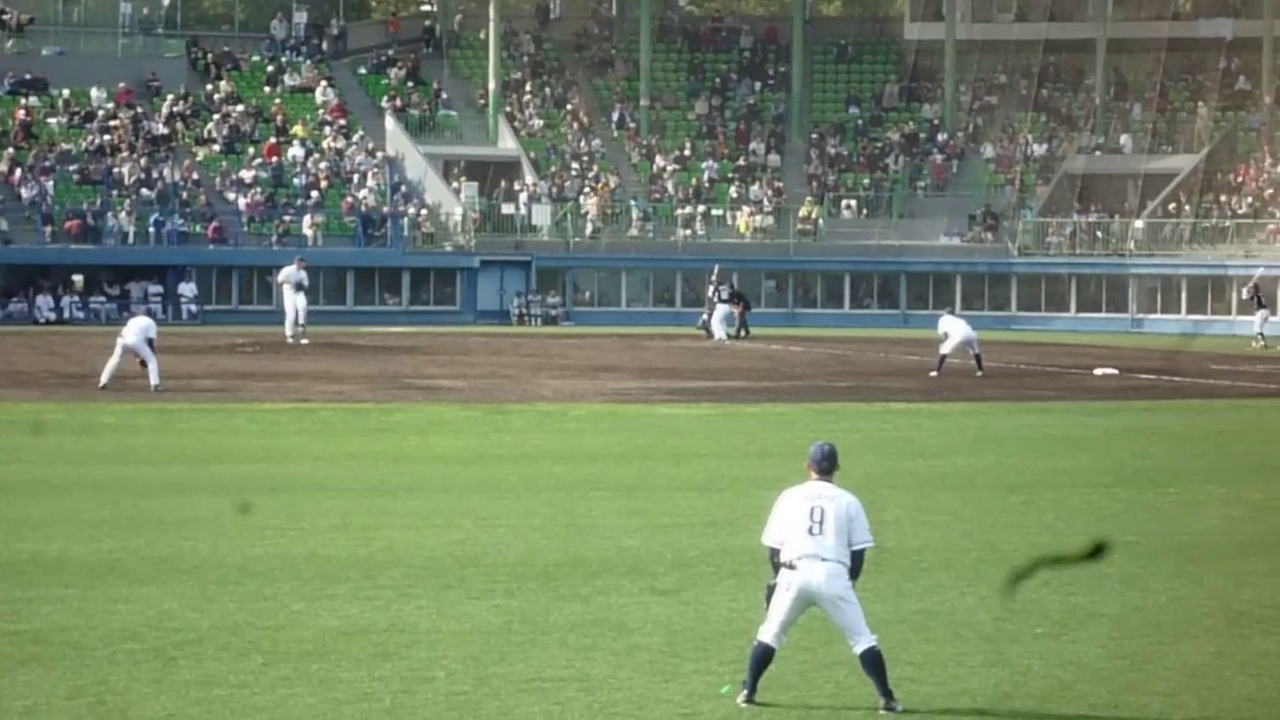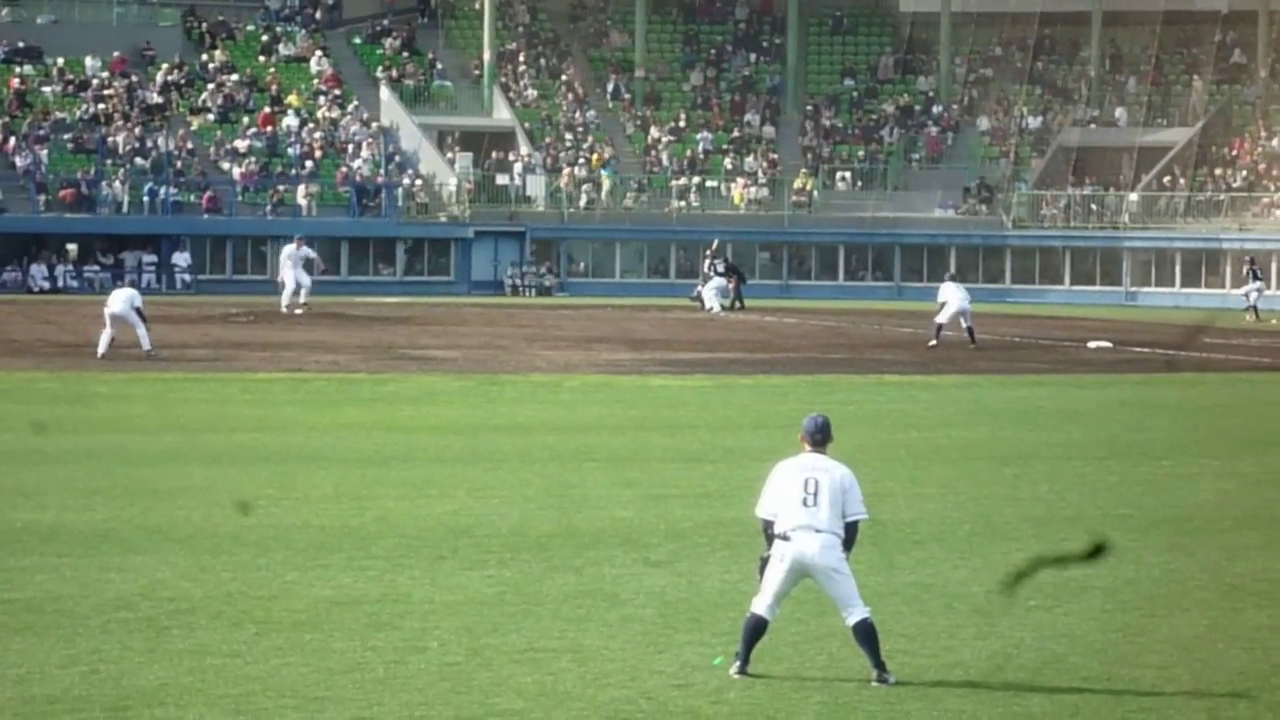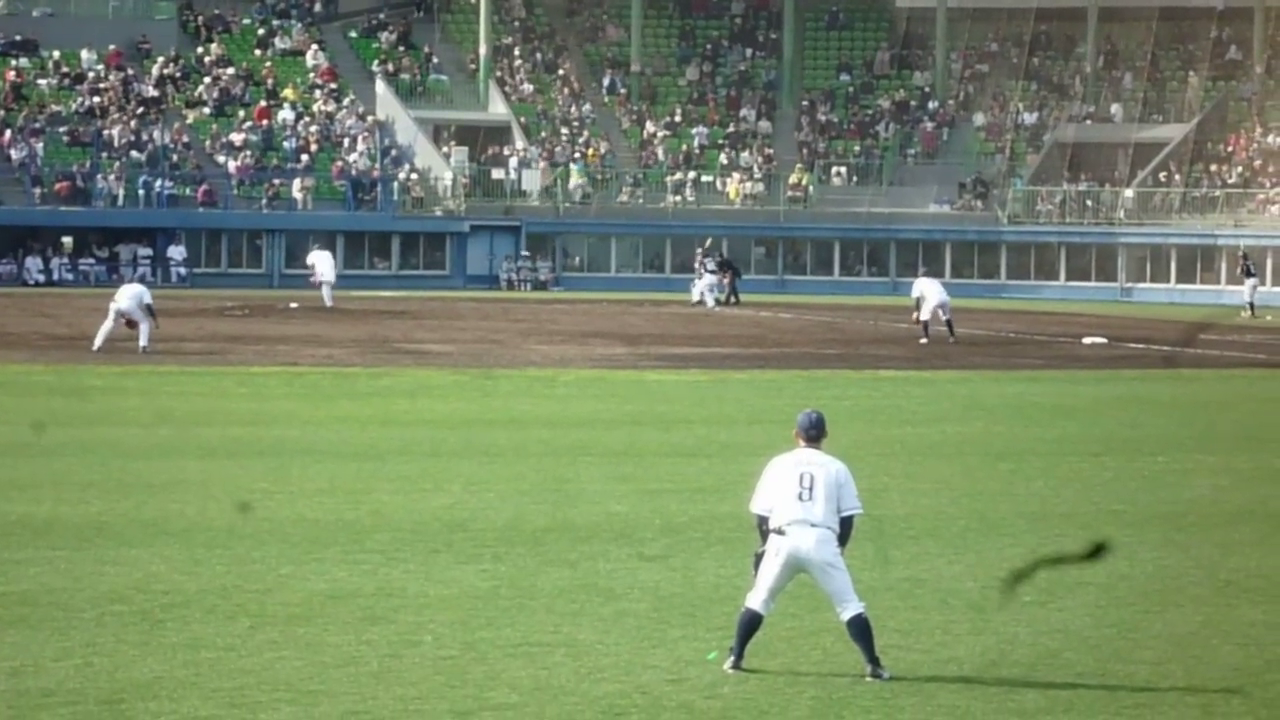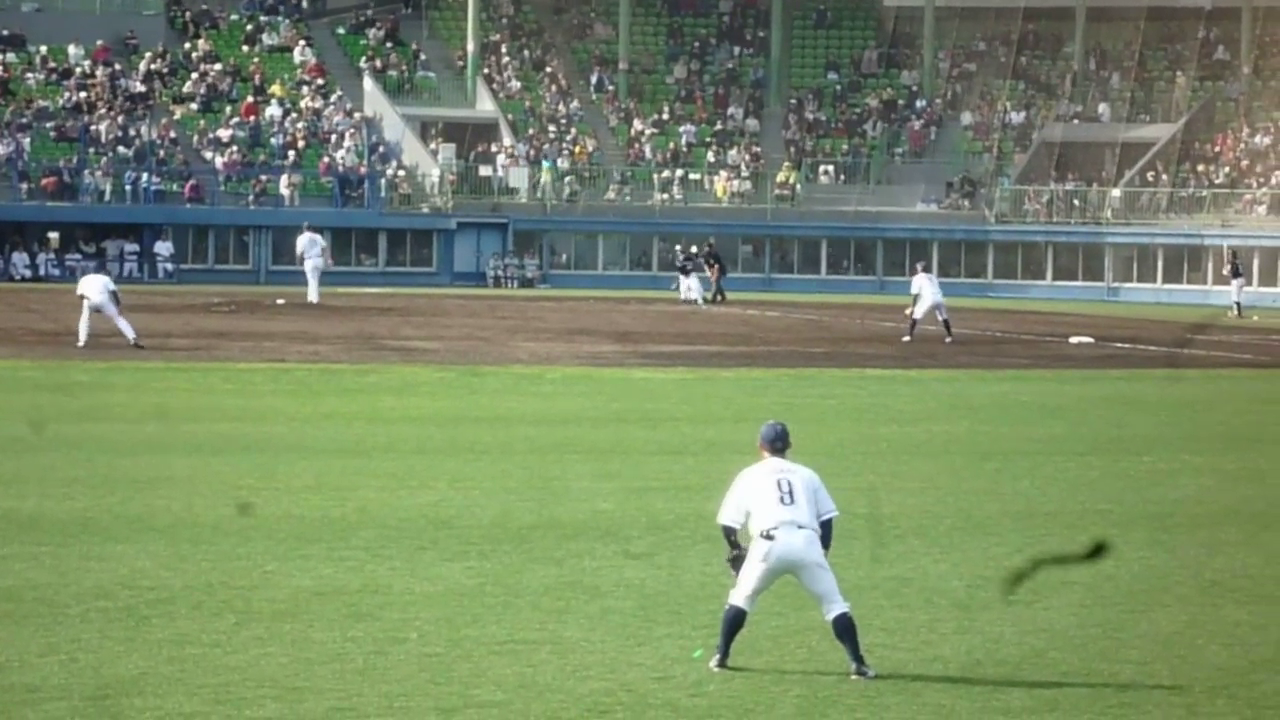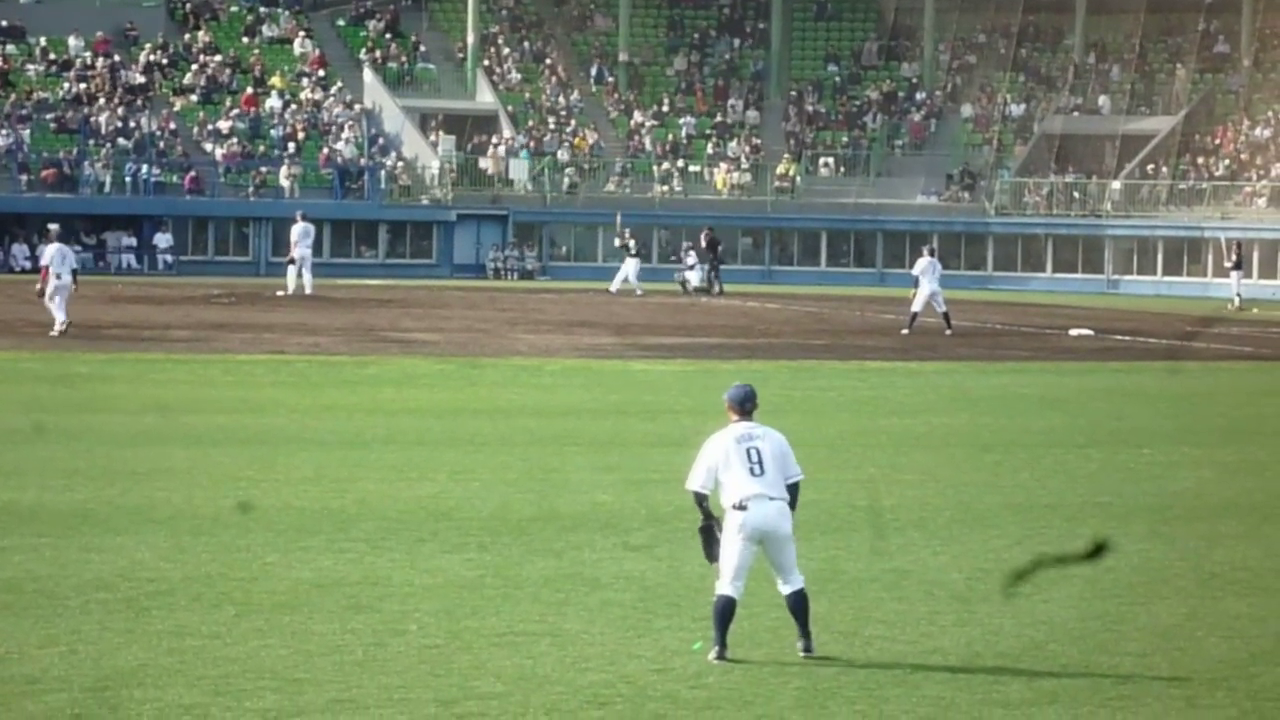
dt=0.7s
person 1, frame 1
left shoulder: (789, 496)
right shoulder: (848, 501)
left elbow: (773, 546)
right elbow: (858, 551)
left wrist: (779, 577)
right wrist: (850, 582)
left hip: (795, 574)
right hip: (833, 576)
left knee: (770, 634)
right knee: (862, 639)
left ankle: (748, 692)
right ankle: (886, 698)
person 1, frame 2
left shoulder: (784, 468)
right shoulder: (842, 473)
left elbow: (767, 518)
right elbow: (852, 522)
left wrist: (772, 549)
right wrist: (843, 552)
left hip: (788, 546)
right hip: (827, 548)
left knee: (764, 605)
right knee: (855, 610)
left ankle: (741, 663)
right ankle: (879, 670)
person 1, frame 3
left shoulder: (778, 464)
right shoulder: (836, 467)
left elbow: (761, 514)
right elbow: (847, 516)
left wrist: (767, 545)
right wrist: (839, 547)
left hip: (784, 541)
right hip: (822, 542)
left knee: (759, 600)
right knee: (849, 605)
left ankle: (735, 658)
right ankle: (873, 665)
person 1, frame 4
left shoulder: (748, 475)
right shoulder: (807, 474)
left elbow: (728, 523)
right elbow: (826, 520)
left wrist: (736, 549)
right wrist: (822, 552)
left hip: (770, 544)
right hip: (806, 543)
left knee: (741, 599)
right knee: (834, 604)
left ankle: (721, 656)
right ankle: (857, 663)
person 1, frame 5
left shoulder: (718, 441)
right shoulder: (775, 437)
left elbow: (699, 489)
right elbow: (793, 482)
left wrist: (707, 515)
right wrist: (790, 516)
left hip: (741, 516)
right hip: (777, 513)
left knee: (729, 584)
right knee: (790, 579)
left ankle: (719, 646)
right ankle: (805, 640)
